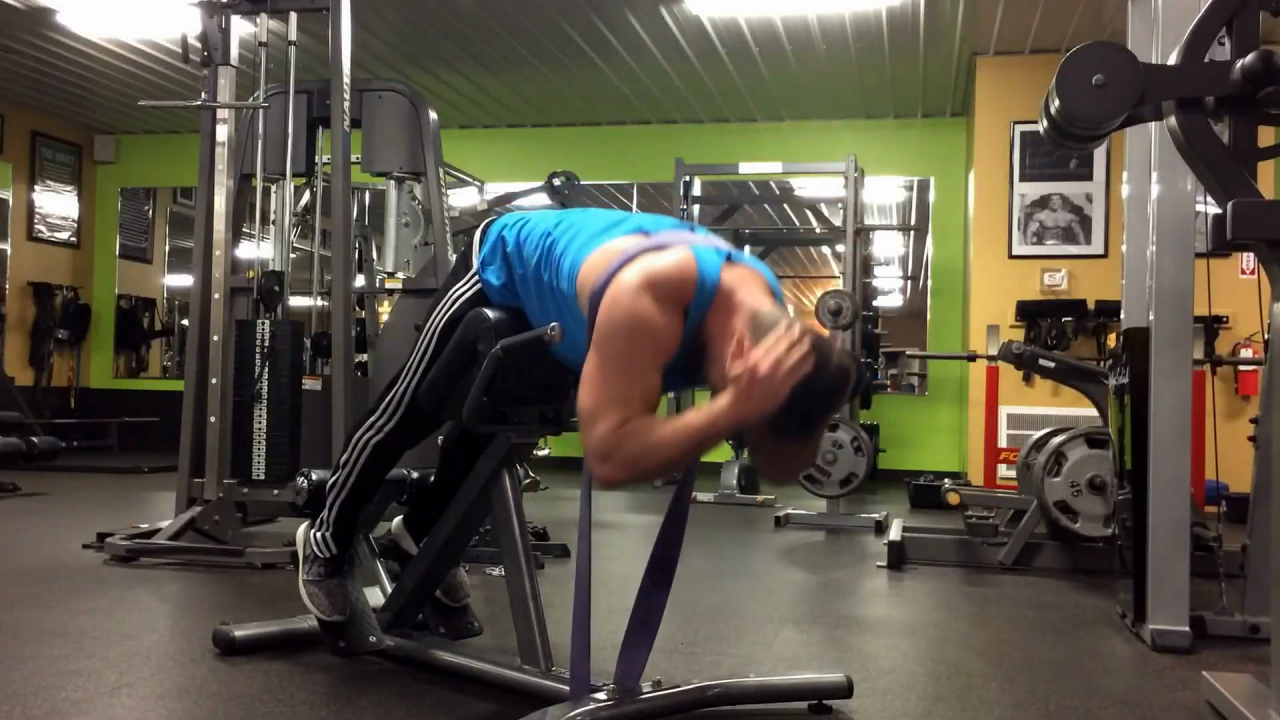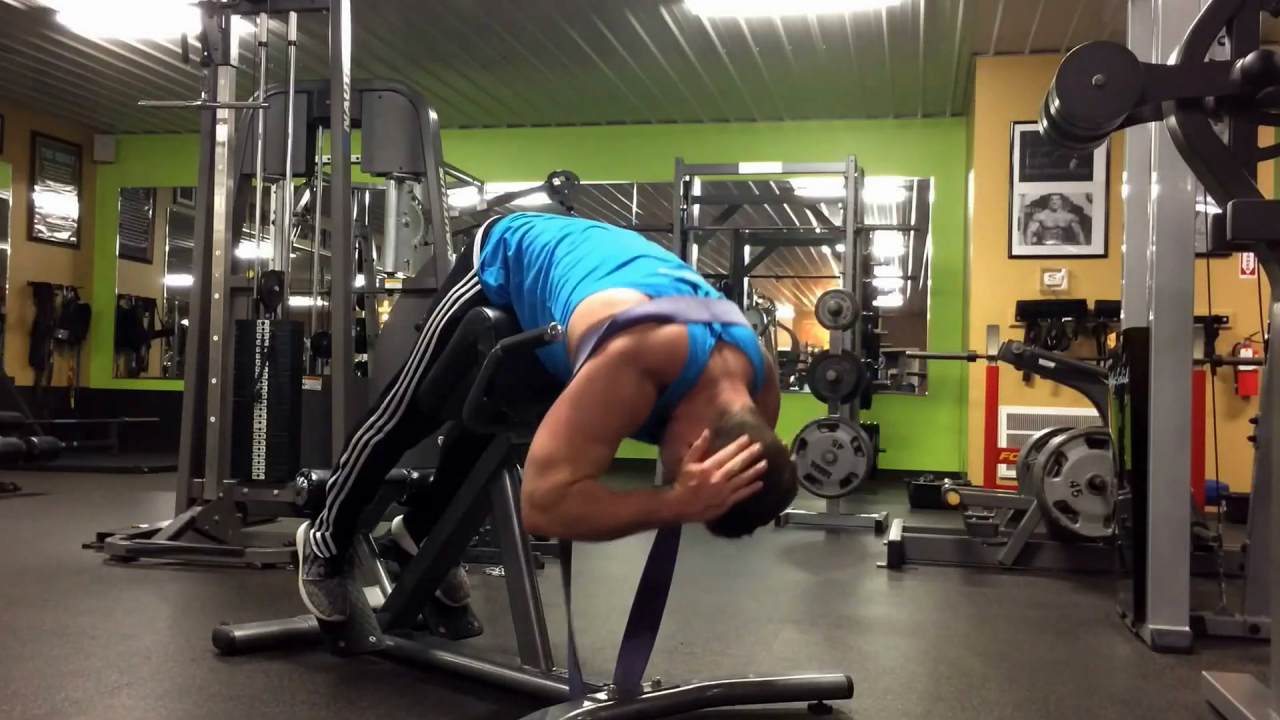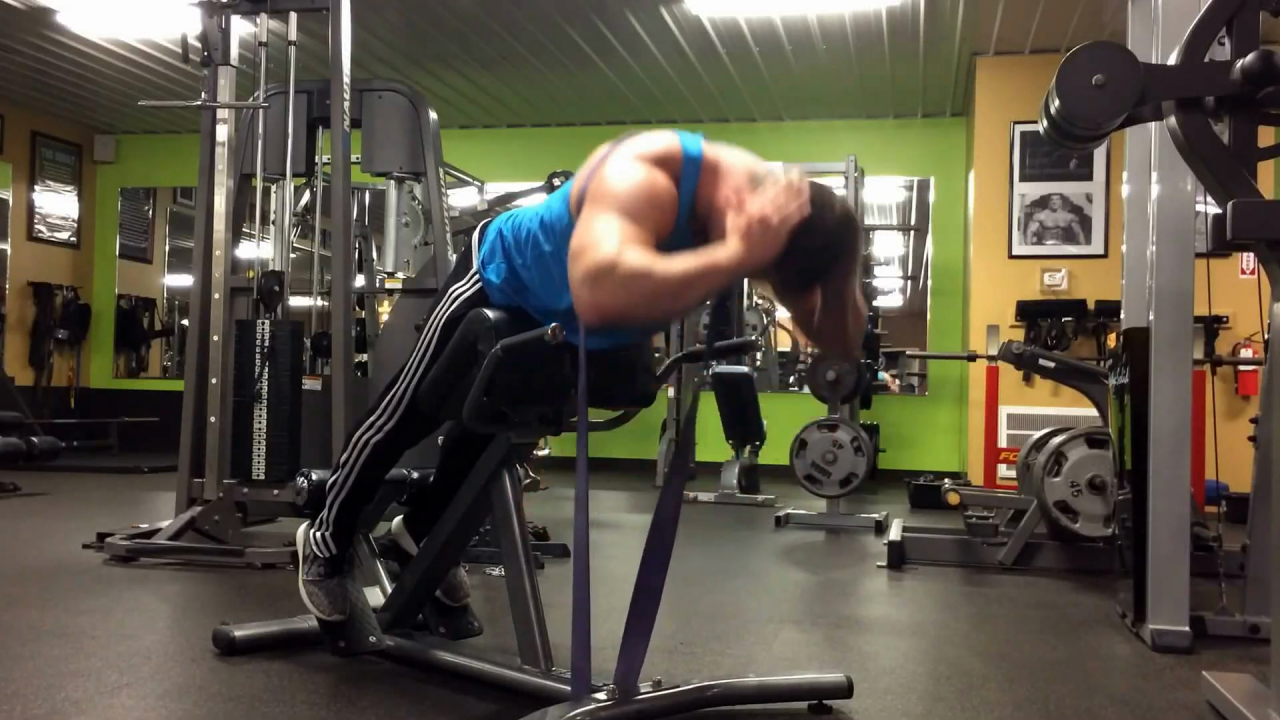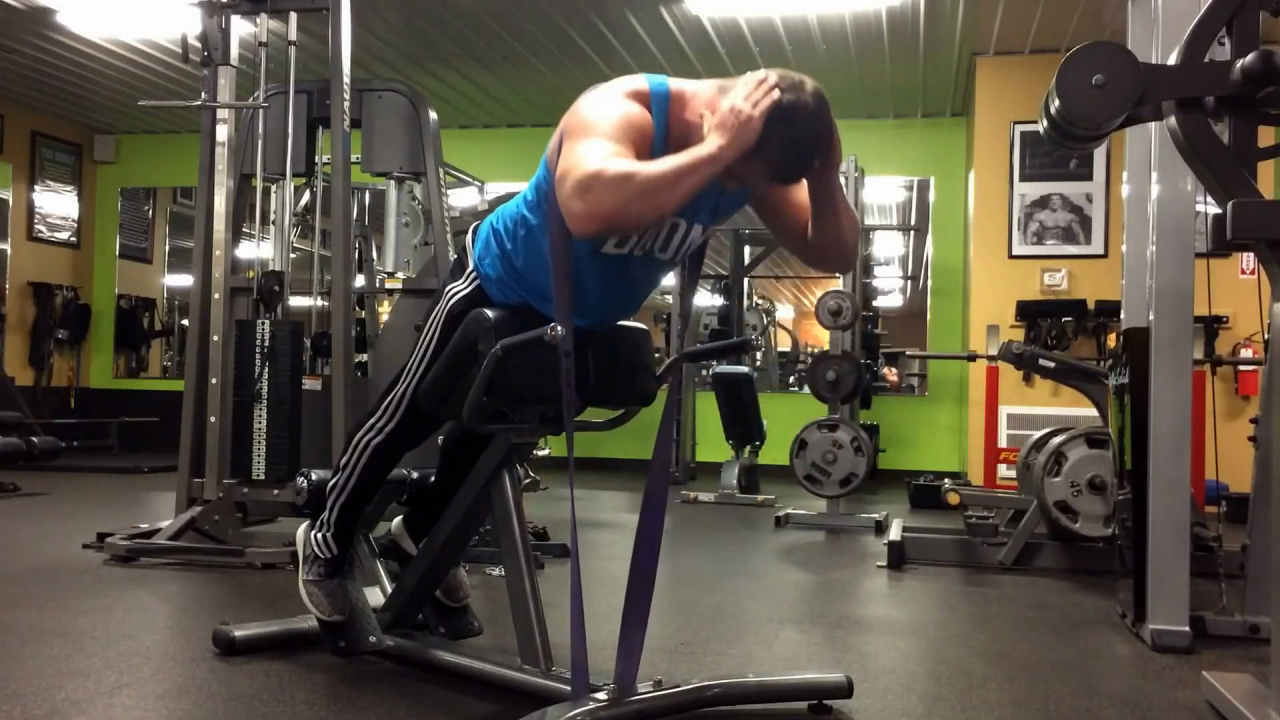
dt=0.4s
person 1, frame 1
left shoulder: (771, 315)
right shoulder: (651, 297)
left elbow: (785, 464)
right elbow: (610, 454)
left wrist: (802, 426)
right wrist: (732, 403)
left hip: (563, 288)
right hip: (506, 267)
right knee: (408, 418)
left ankle: (421, 530)
right ankle: (326, 544)
person 1, frame 2
left shoulder: (753, 381)
right shoulder: (637, 355)
right elbow: (543, 502)
right wrist: (684, 500)
right hip: (506, 268)
right knee: (406, 419)
left ankle: (423, 532)
right ankle: (325, 545)
person 1, frame 3
left shoulder: (768, 211)
right shoulder: (646, 173)
left elbow: (839, 341)
right elbow: (600, 291)
left wrist: (840, 277)
right wrist: (735, 255)
left hip: (569, 325)
right hip: (504, 282)
right knee: (409, 420)
left ankle: (423, 530)
right ankle: (327, 542)
person 1, frame 4
left shoulder: (746, 152)
right shoulder: (620, 111)
left elbow: (833, 257)
right elbow: (590, 209)
left wrist: (823, 175)
right wrist: (714, 151)
right hip: (499, 282)
right knee: (406, 421)
left ankle: (424, 532)
right ankle: (326, 544)
